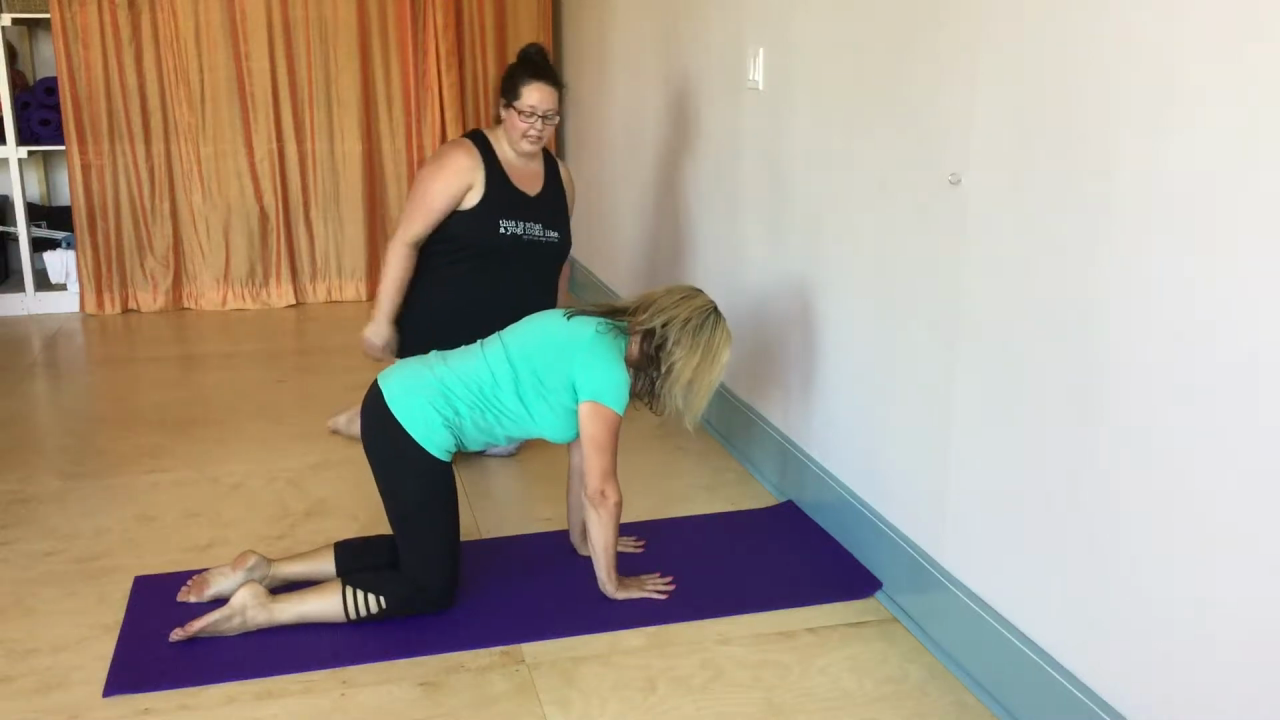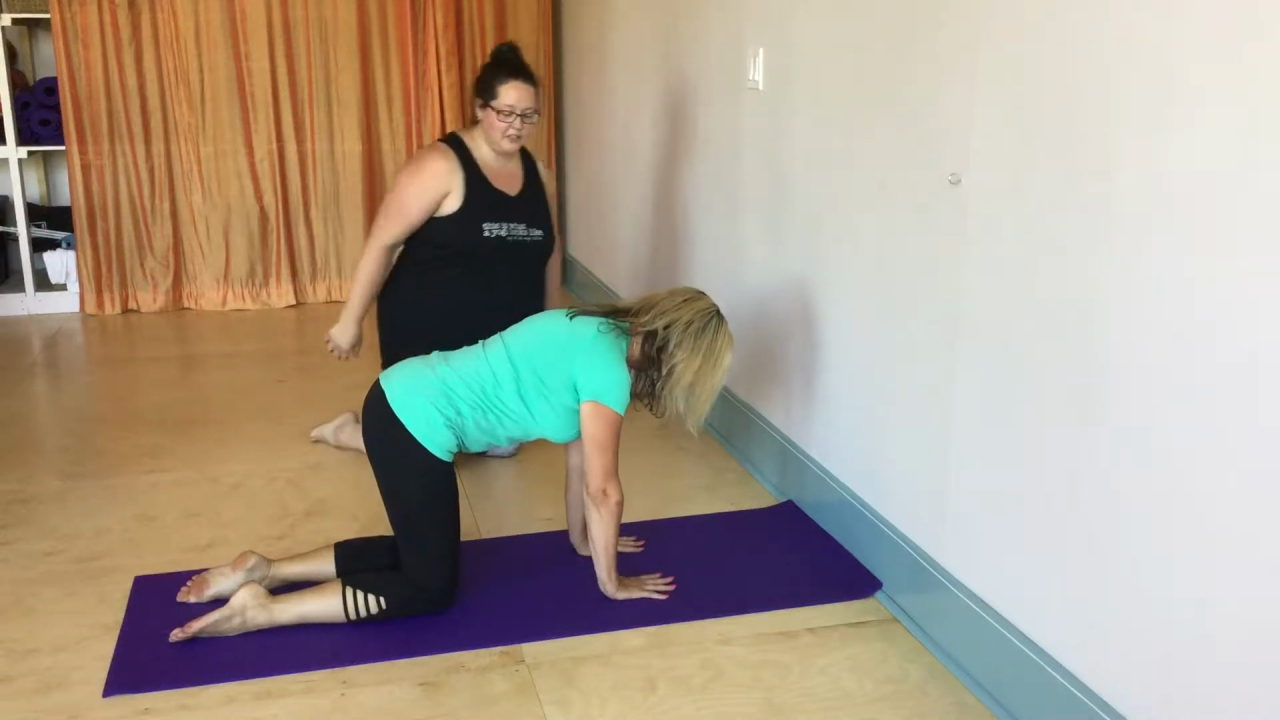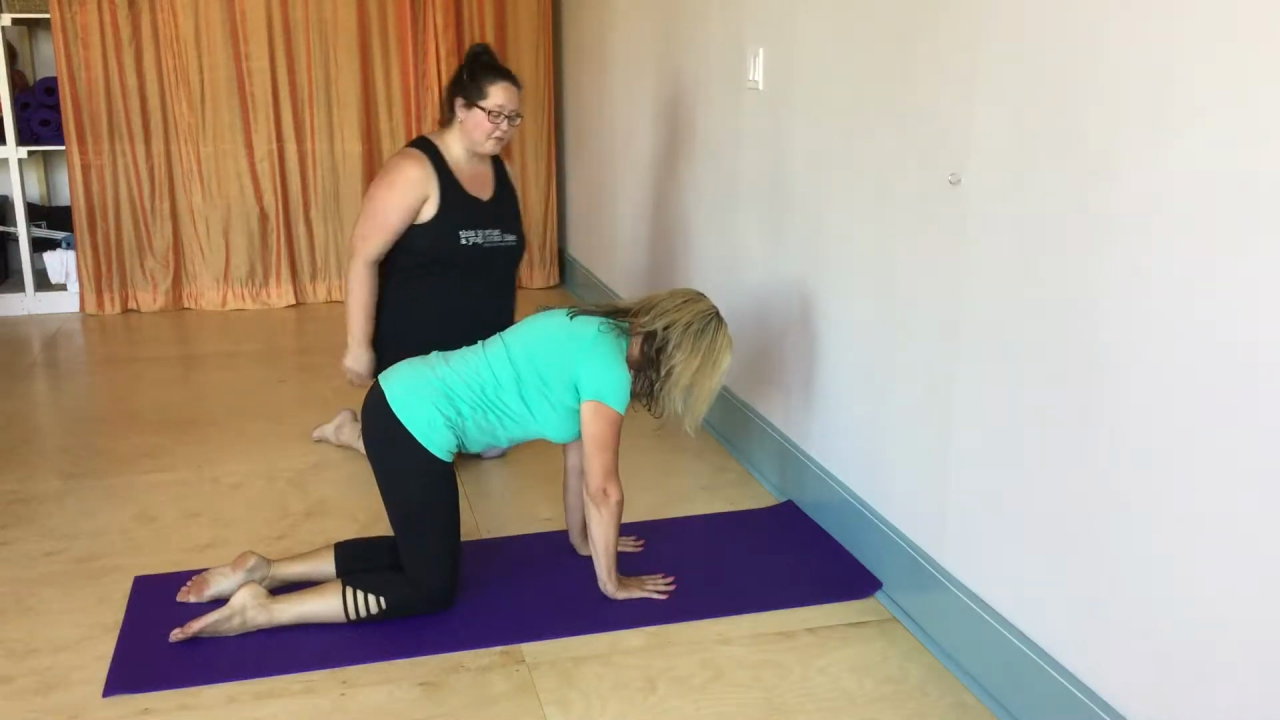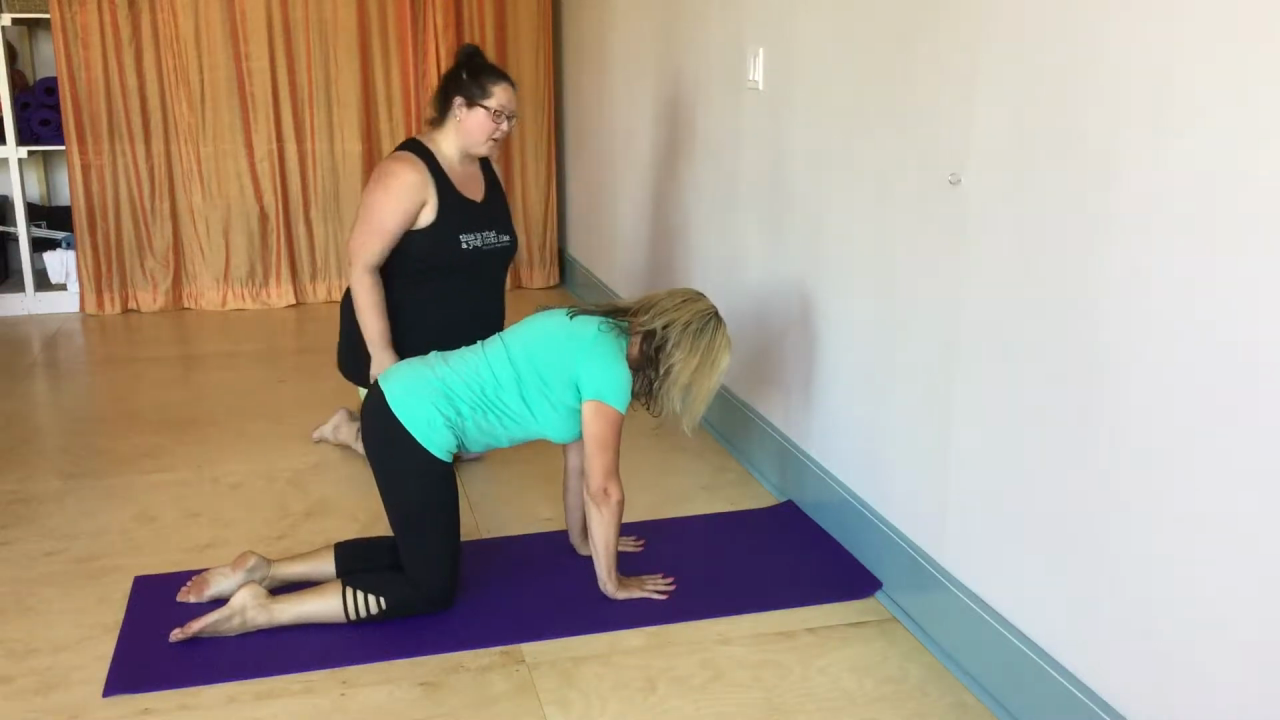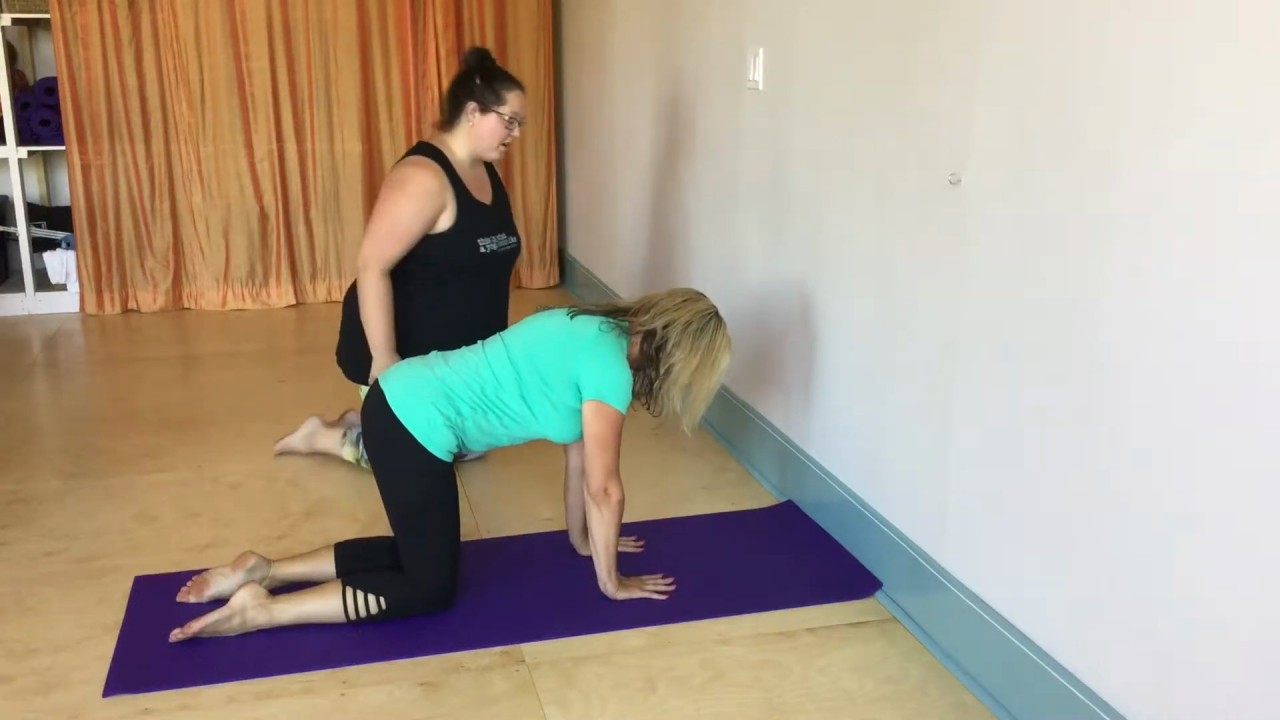
dt=0.2s
person 1, frame 1
left shoulder: (600, 333)
right shoulder: (607, 366)
left elbow: (580, 453)
right elbow: (601, 488)
left wrist: (582, 538)
right wrist: (611, 581)
left hip: (399, 401)
right hip: (413, 423)
left knee: (420, 550)
right knee: (432, 588)
left ankle: (261, 570)
right ankle: (260, 609)
person 1, frame 2
left shoulder: (600, 333)
right shoulder: (608, 366)
left elbow: (579, 455)
right elbow: (602, 488)
left wrist: (582, 538)
right wrist: (611, 580)
left hip: (400, 401)
right hip: (415, 423)
left knee: (420, 552)
right knee: (432, 588)
left ankle: (263, 570)
right ankle: (259, 608)
person 1, frame 3
left shoulder: (598, 332)
right shoulder: (609, 365)
left elbow: (577, 454)
right elbow: (603, 486)
left wrist: (582, 538)
right wrist: (611, 580)
left hip: (400, 400)
right hip: (415, 423)
left knee: (420, 552)
right knee: (433, 588)
left ankle: (262, 570)
right ankle: (260, 608)
person 1, frame 4
left shoulder: (598, 332)
right shoulder: (610, 365)
left elbow: (577, 453)
right elbow: (603, 487)
left wrist: (582, 539)
right wrist: (611, 581)
left hip: (400, 400)
right hip: (414, 423)
left knee: (421, 553)
right knee: (432, 589)
left ankle: (262, 570)
right ankle: (261, 609)
person 1, frame 5
left shoulder: (599, 333)
right shoulder: (610, 365)
left elbow: (579, 454)
right elbow: (603, 487)
left wrist: (582, 538)
right wrist: (611, 581)
left hip: (401, 400)
right hip: (415, 423)
left knee: (421, 553)
right knee: (432, 589)
left ankle: (262, 570)
right ankle: (260, 610)
person 2, frame 1
left shoulder: (558, 175)
right shoulder: (463, 160)
left elbow: (557, 257)
right elbow: (405, 241)
right wrist: (382, 320)
right hip: (441, 333)
left knee: (502, 444)
right ankle: (361, 420)
person 2, frame 2
left shoulder: (536, 172)
right shoulder: (441, 166)
left elbow: (547, 252)
right elbow: (381, 244)
right wrist: (350, 320)
right hip: (429, 338)
left knee: (502, 444)
right ankle: (349, 430)
person 2, frame 3
left shoulder: (500, 172)
right shoulder: (414, 171)
right elbow: (364, 258)
right wrist: (359, 344)
right hip: (410, 348)
left knee: (492, 445)
right ankle: (350, 429)
person 2, frame 4
left shoulder: (486, 170)
right shoulder: (408, 173)
right elbow: (362, 266)
left wrist: (493, 342)
right wrist: (380, 352)
left hip: (465, 352)
right hip: (405, 354)
person 2, frame 5
left shoulder: (485, 171)
right shoulder: (422, 178)
right elbow: (372, 268)
right wrist: (383, 356)
left hip: (461, 353)
right hip: (408, 353)
